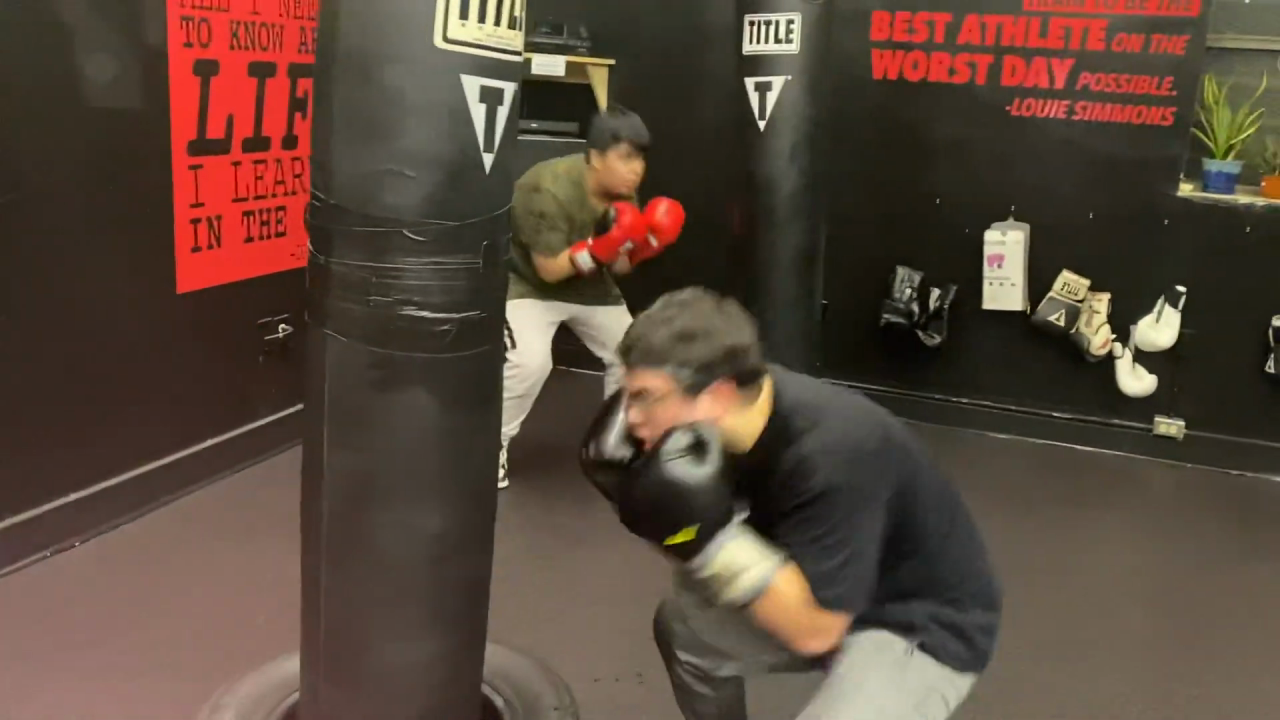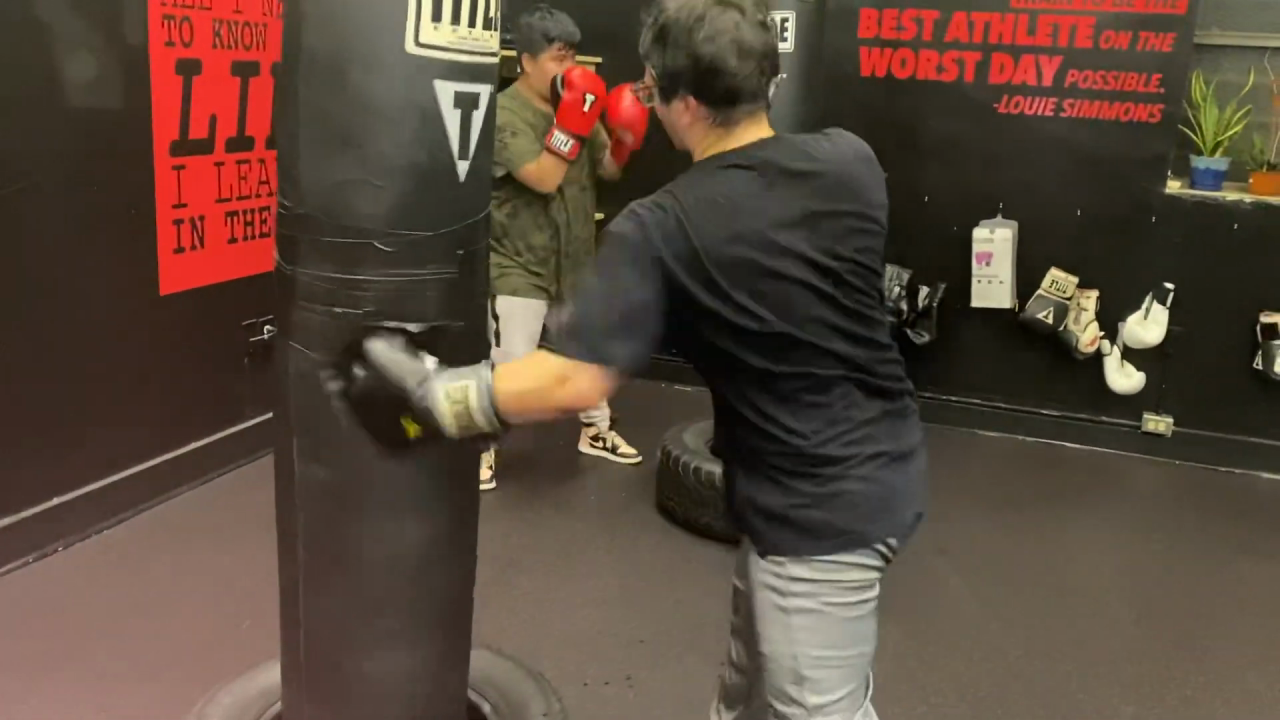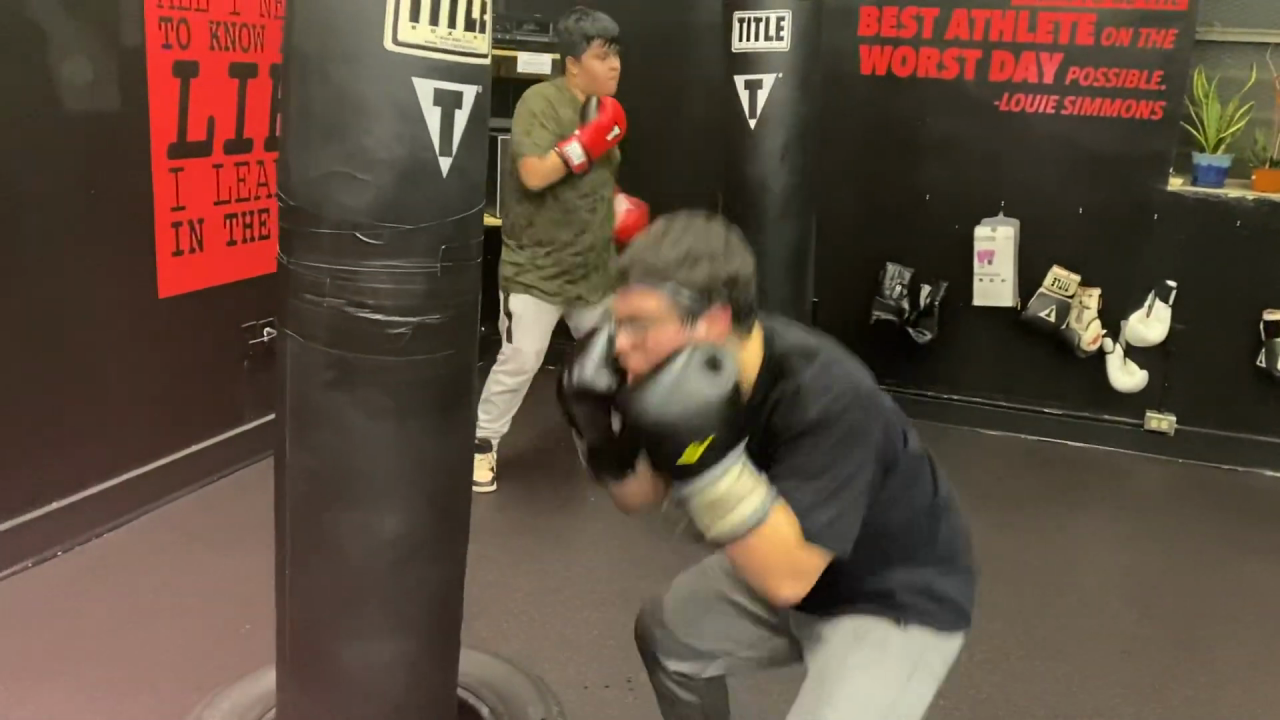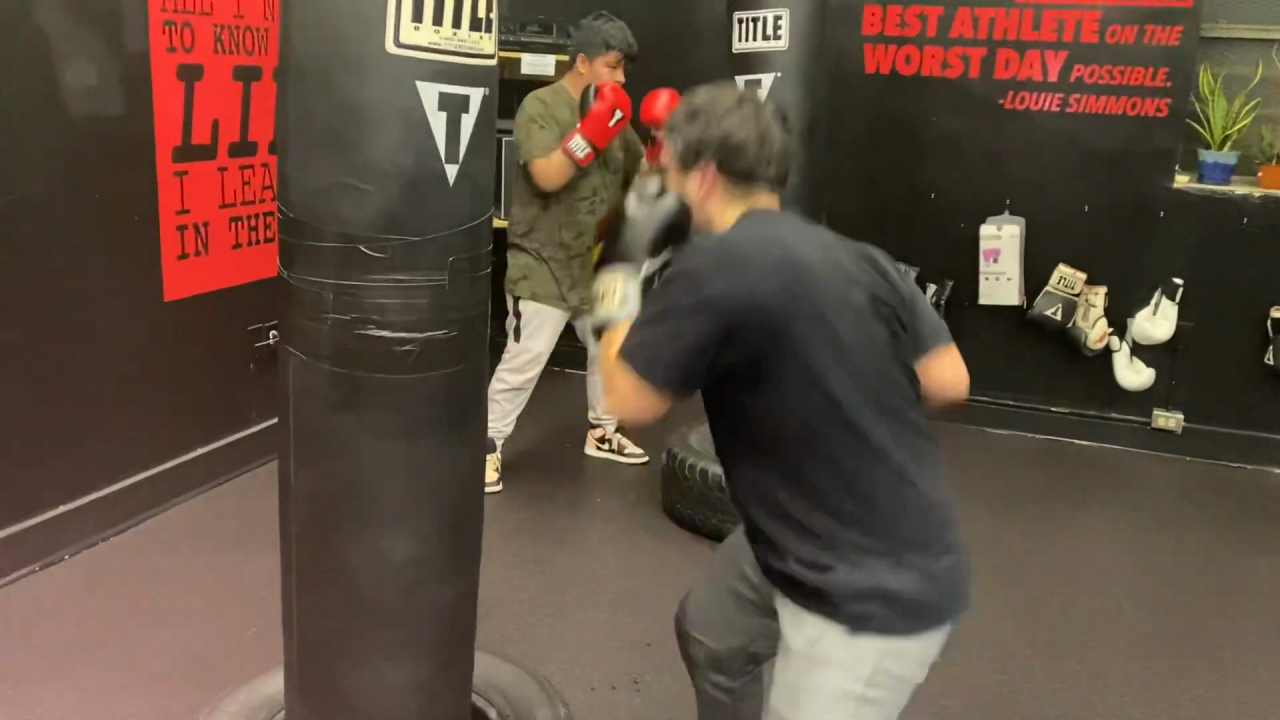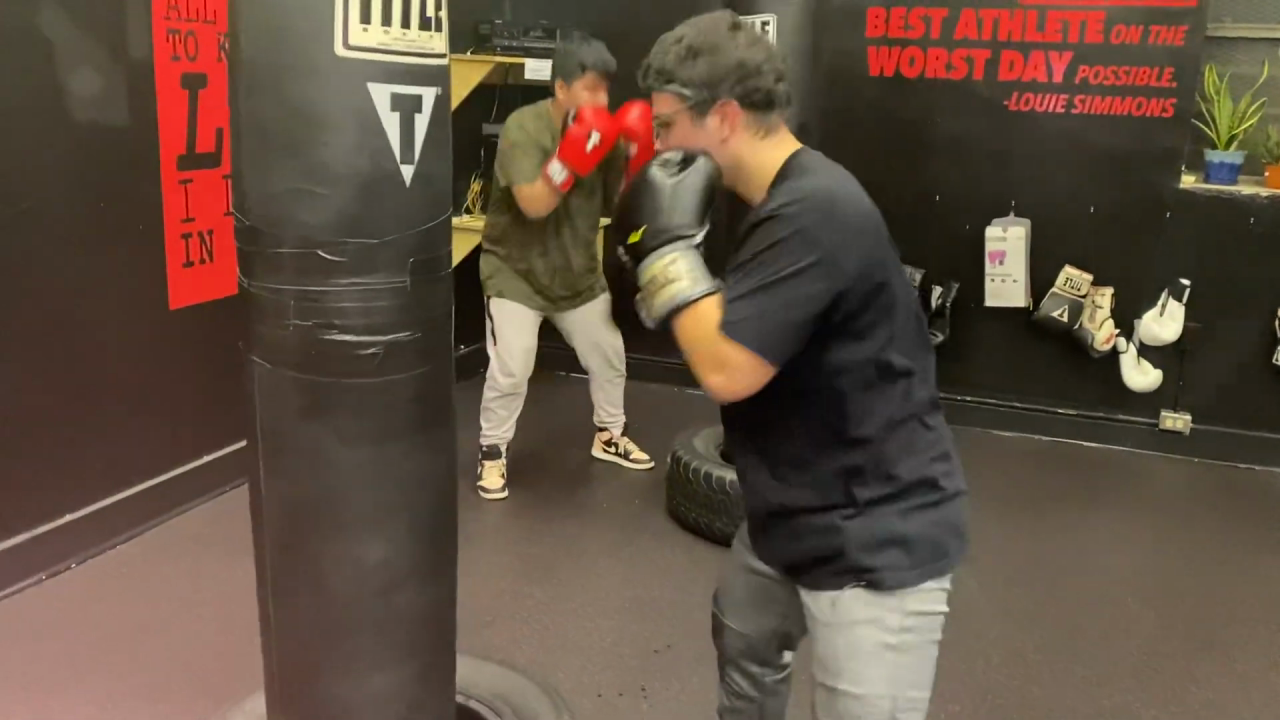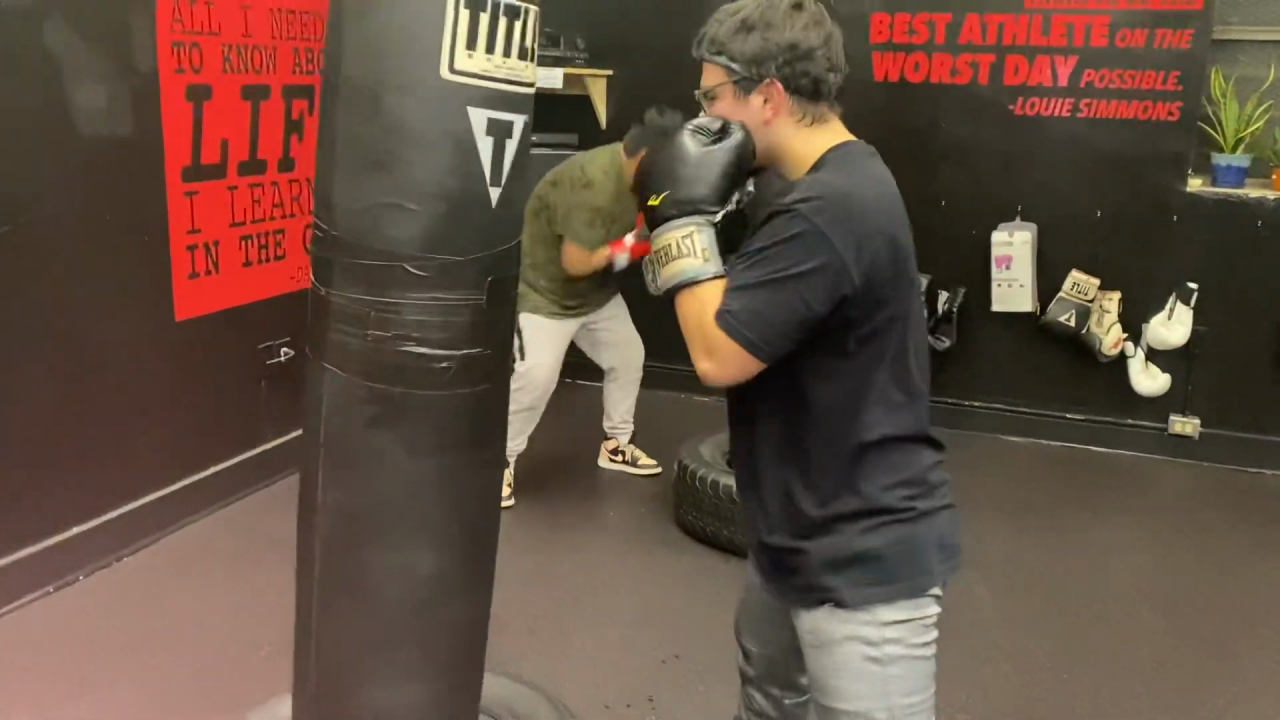
dt=0.4s
person 1, frame 1
left shoulder: (835, 453)
right shoulder: (716, 427)
left elbow: (814, 629)
left wrist: (706, 534)
left hip: (923, 626)
right knee: (684, 626)
person 1, frame 2
left shoulder: (665, 225)
right shoulder: (850, 159)
left elbow: (578, 378)
left wrist: (431, 394)
left hip: (825, 500)
right knee: (753, 606)
person 1, frame 3
left shoulder: (826, 399)
right shoulder: (697, 371)
left elbow: (787, 576)
right elbow: (638, 492)
left wrist: (702, 452)
right wrist: (603, 435)
left hip: (899, 605)
right knee: (667, 637)
person 1, frame 4
left shoulder: (737, 256)
right shoulder: (857, 259)
left elbow: (629, 400)
right elbow: (948, 381)
left hip: (878, 585)
right knee: (706, 632)
person 1, frame 5
left shoulder: (809, 214)
right shoulder: (797, 193)
left elbow: (728, 372)
right elbow: (751, 327)
left wrist: (665, 245)
left hip: (879, 535)
right hip: (794, 510)
right knee: (744, 634)
person 1, frame 6
left shoulder: (824, 214)
right shoulder: (848, 180)
left elbow: (717, 356)
right elbow: (760, 300)
left wrist: (681, 216)
right wrist: (691, 209)
left hip: (860, 550)
right hip: (801, 526)
person 2, frame 1
left shoulder: (624, 195)
right shoulder: (549, 190)
left elbow: (621, 265)
right elbow: (549, 269)
left wrist: (648, 242)
right wrist: (608, 245)
left hip: (589, 287)
right hip: (527, 282)
right knee: (529, 364)
right ankle: (494, 446)
person 2, frame 2
left shoulder: (572, 100)
right shoulder: (505, 114)
left elbow: (607, 168)
right elbow: (544, 179)
left wrist: (625, 137)
right wrist: (571, 122)
left hip: (572, 262)
right hip: (517, 267)
right knee: (511, 362)
left ankle: (595, 430)
right ankle: (480, 444)
person 2, frame 3
left shoulder: (596, 107)
right shoulder: (548, 102)
right elbow: (534, 175)
left wrist: (616, 203)
right wrist: (590, 140)
left hip: (590, 267)
right hip: (533, 268)
right knee: (520, 364)
right ankle: (483, 445)
person 2, frame 4
left shoulder: (613, 110)
right shoulder: (541, 106)
left elbow: (639, 171)
right elbow: (547, 177)
right wrist: (591, 129)
left hip: (600, 264)
right hip: (543, 266)
right knee: (525, 361)
left ankle: (601, 432)
right ankle: (488, 447)
person 2, frame 5
left shoulder: (605, 132)
right shoulder: (524, 127)
left elbow: (623, 198)
right elbow: (534, 206)
left wrist: (638, 160)
right wrist: (573, 155)
left hip: (578, 273)
right hip: (515, 274)
left knee: (608, 355)
right knee: (511, 370)
left ankle: (608, 437)
right ankle: (493, 454)
person 2, frame 6
left shoulder: (630, 174)
right shoulder: (594, 184)
left elbow: (625, 231)
right elbow: (577, 263)
left wrist: (644, 239)
right wrist: (637, 244)
left hip: (593, 290)
right hip: (545, 289)
left knee: (628, 356)
right knee: (534, 380)
left ankle: (616, 443)
right ankle: (500, 464)
